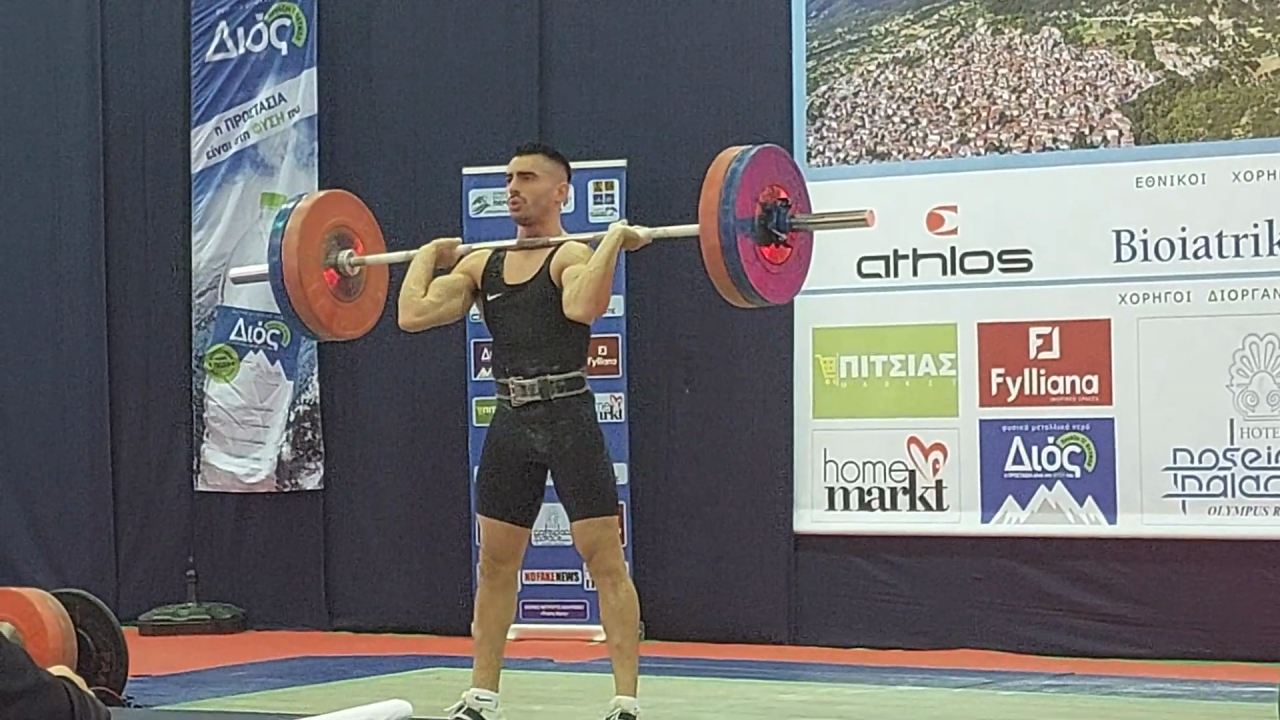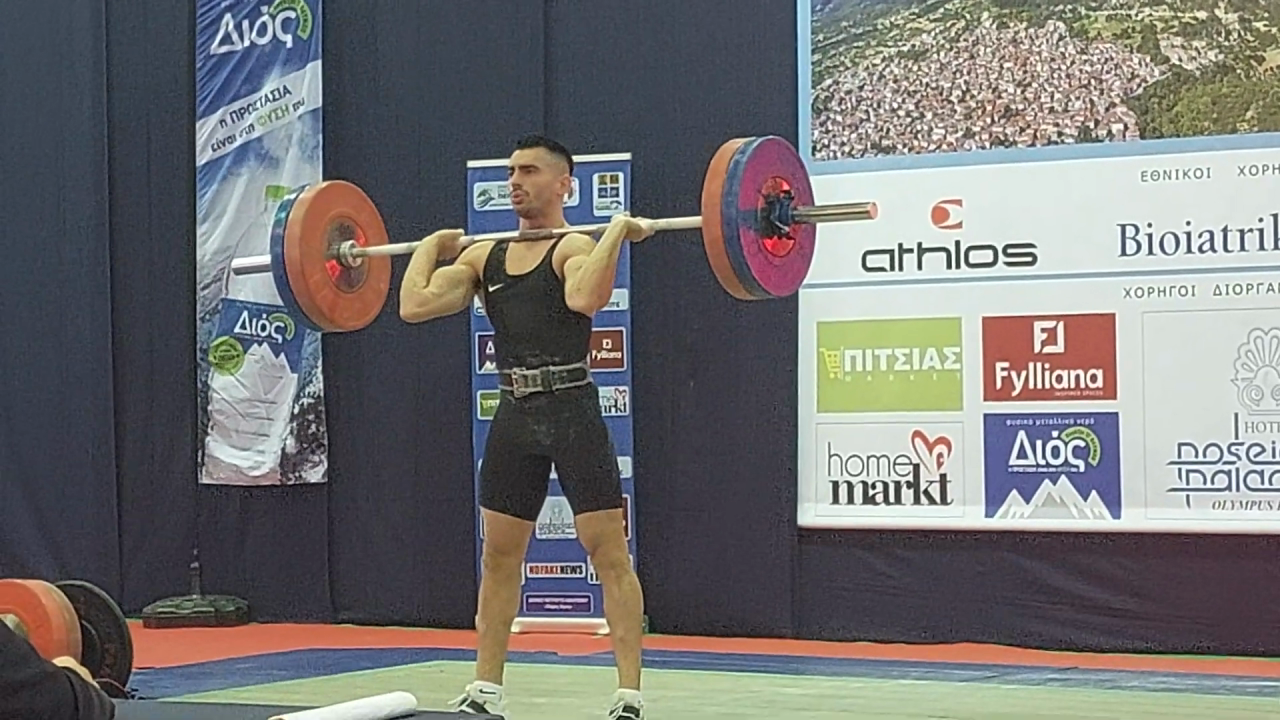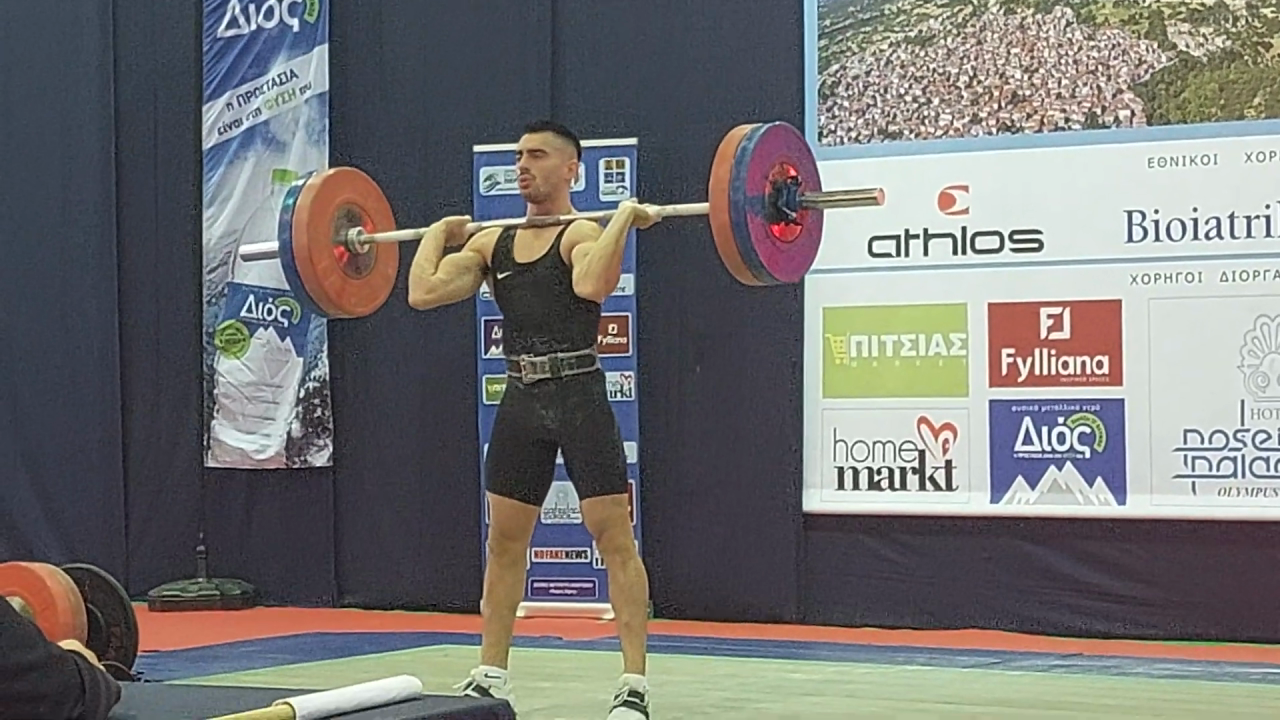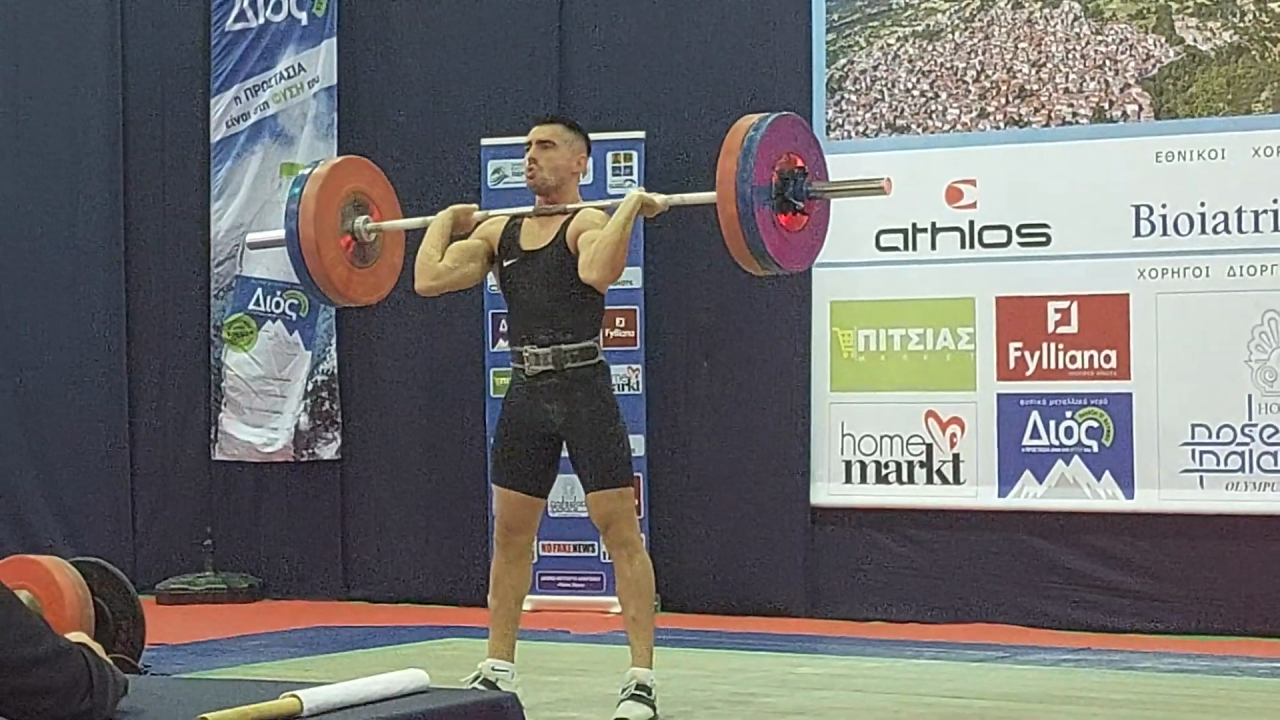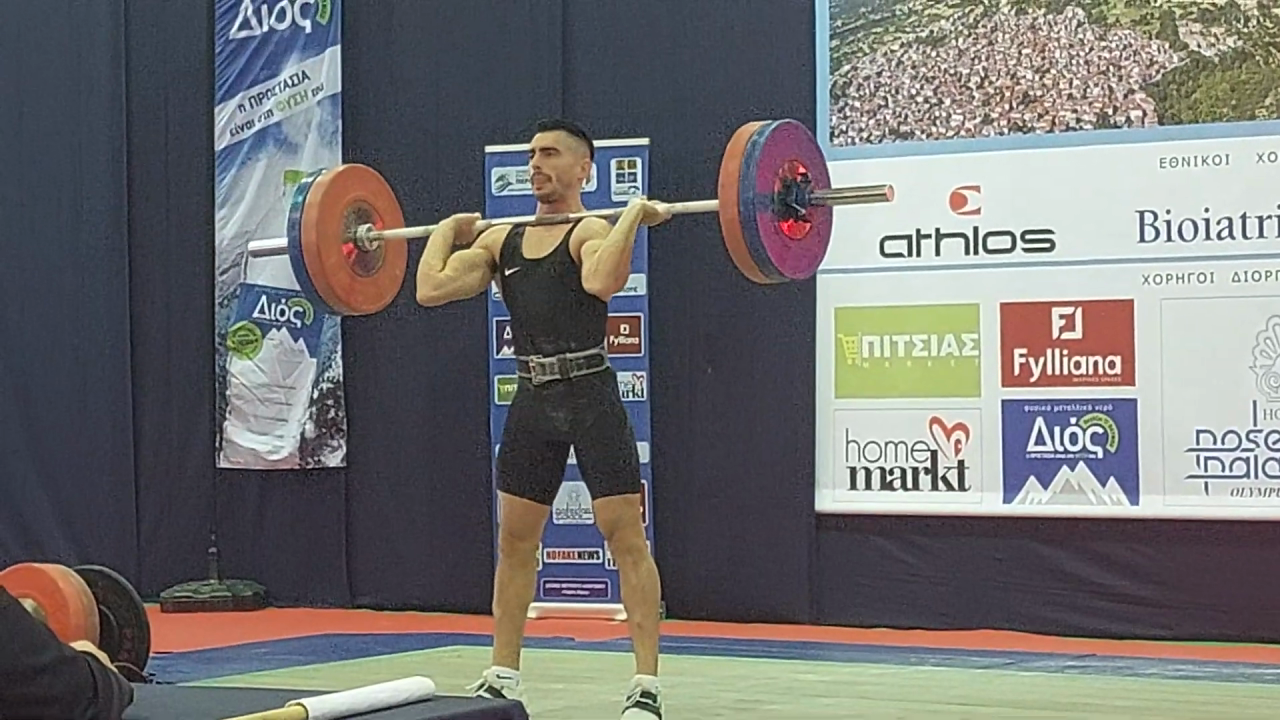
dt=0.5s
person 1, frame 1
left shoulder: (575, 256)
right shoulder: (480, 265)
left elbow: (581, 308)
right elbow: (412, 315)
left wrist: (615, 240)
right wrist: (427, 255)
left hip: (567, 418)
right hip: (509, 423)
left knee: (605, 561)
right knee: (494, 564)
person 1, frame 2
left shoulder: (577, 247)
right shoulder: (483, 255)
left elbow: (583, 298)
right elbow: (414, 306)
left wrist: (618, 230)
right wrist: (429, 247)
left hip: (571, 409)
right hip: (513, 415)
left knee: (609, 554)
right knee: (499, 557)
person 1, frame 3
left shoulder: (585, 233)
right shoulder: (492, 242)
left elbow: (591, 285)
right elbow: (423, 293)
left wrist: (624, 217)
right wrist: (438, 233)
left hip: (578, 395)
right hip: (521, 401)
left knee: (614, 539)
right knee: (504, 541)
person 1, frame 4
left shoulder: (591, 222)
right shoulder: (496, 231)
left elbow: (595, 271)
right elbow: (429, 280)
left wrist: (631, 206)
right wrist: (443, 222)
left hip: (582, 388)
right hip: (525, 393)
left knee: (620, 533)
right knee: (509, 534)
right ankle: (498, 667)
person 1, frame 5
left shoulder: (595, 231)
right shoulder: (500, 239)
left elbow: (600, 282)
right elbow: (431, 290)
left wrist: (635, 214)
right wrist: (445, 232)
left hip: (588, 394)
right hip: (532, 400)
left knee: (626, 539)
right knee: (514, 540)
